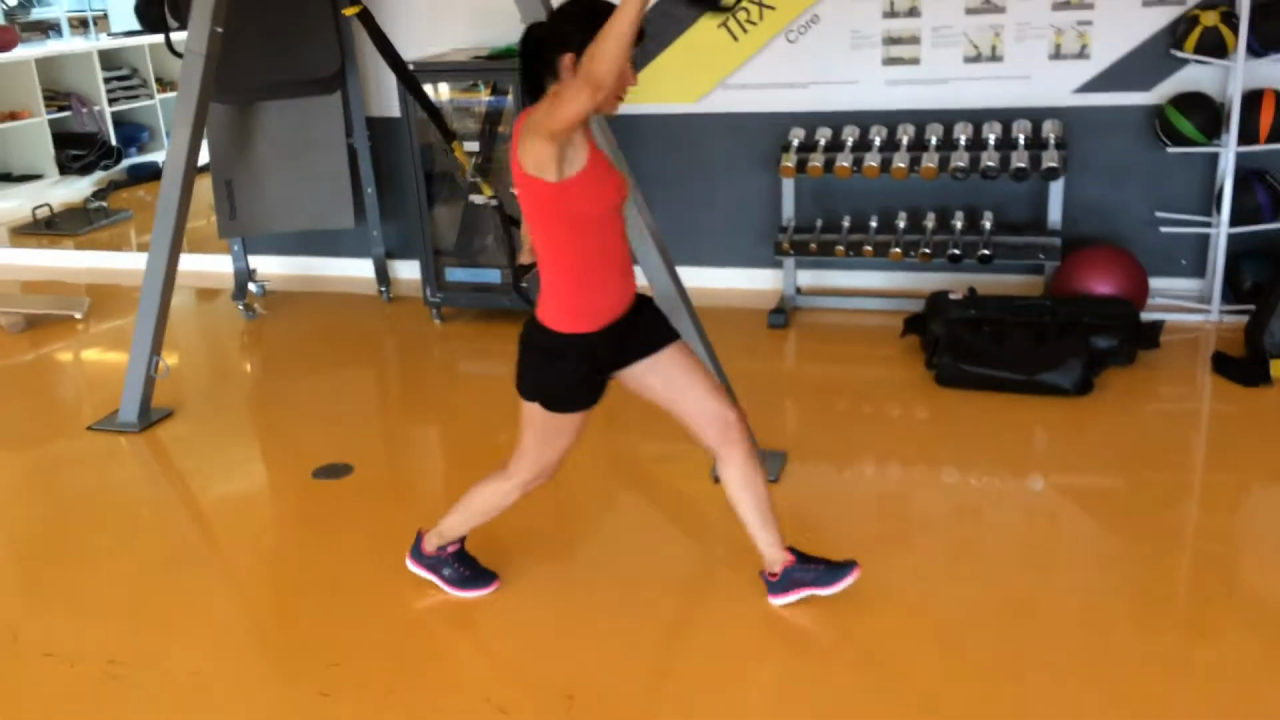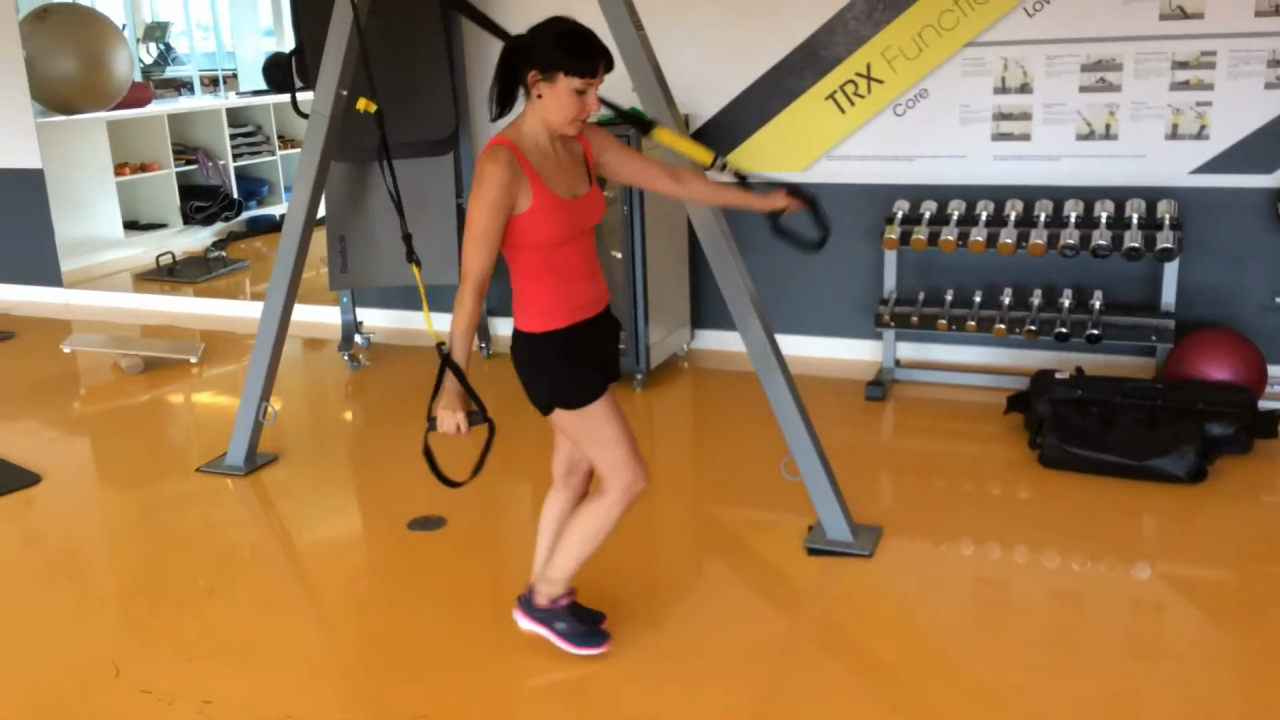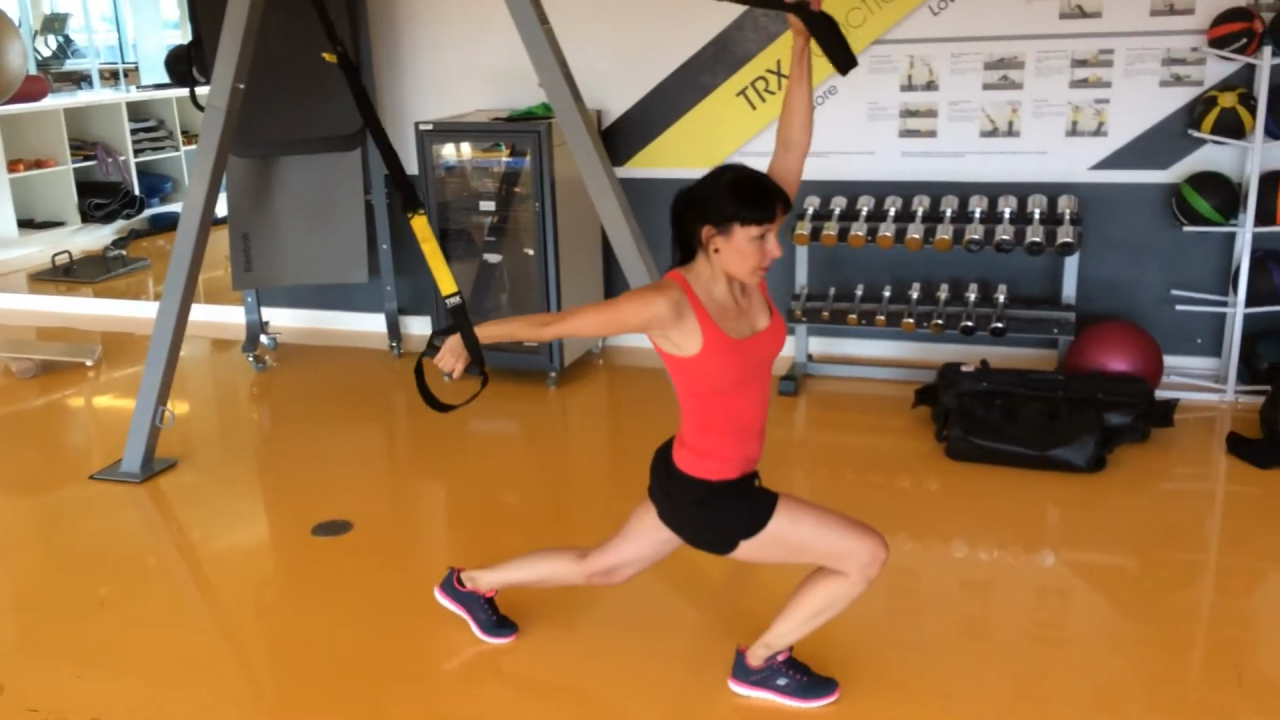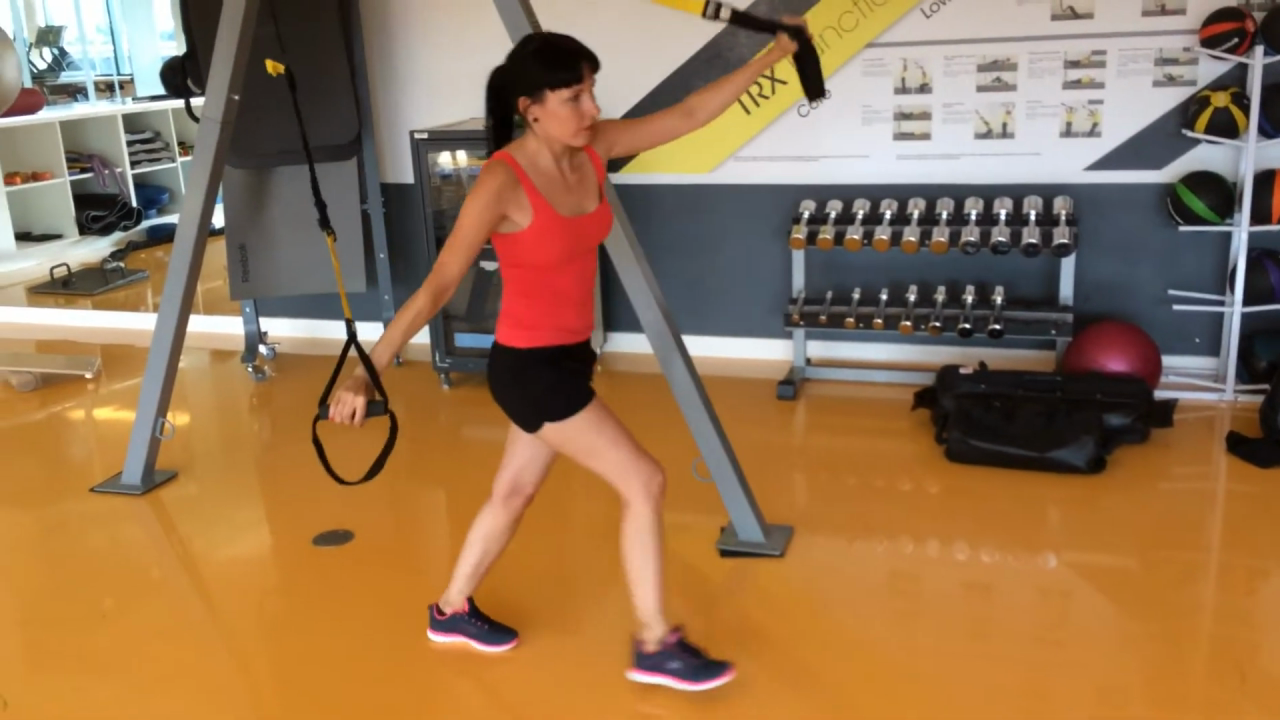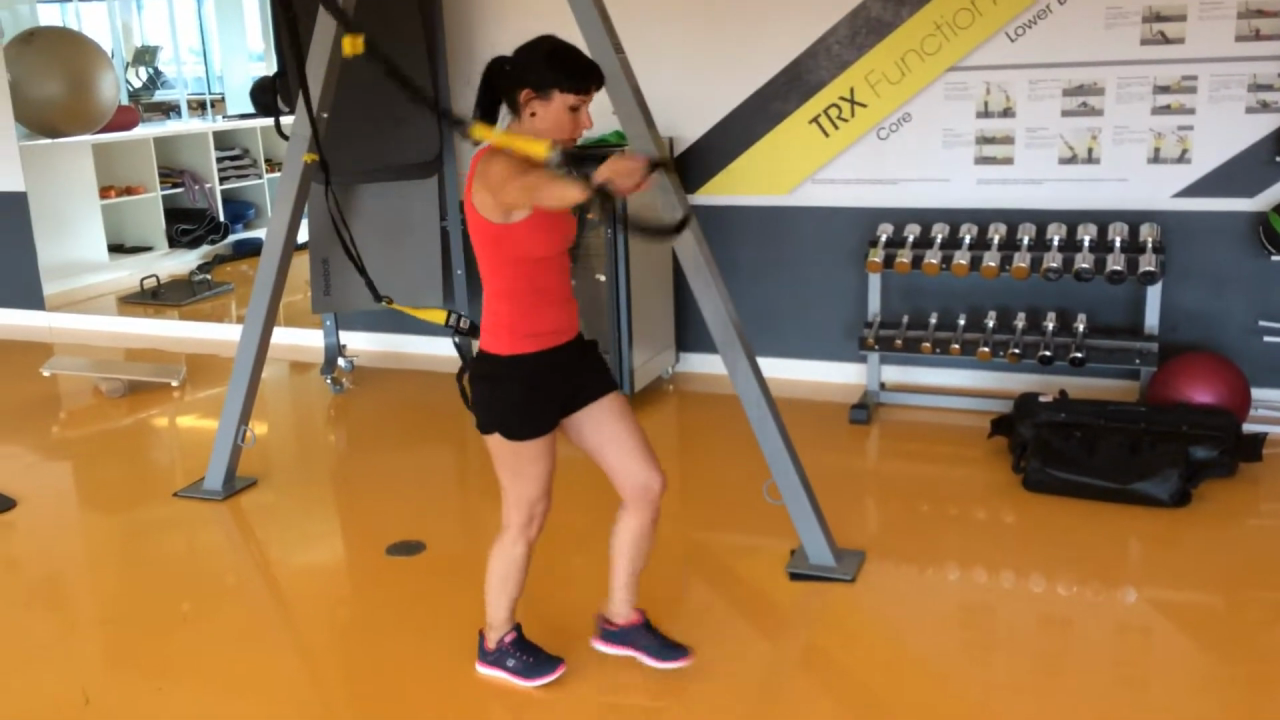
dt=1s
person 1, frame 1
left shoulder: (562, 129)
right shoulder: (542, 126)
right elbow: (597, 78)
left wrist: (534, 249)
left hip: (623, 317)
right hip: (566, 339)
left knee: (725, 425)
right knee: (530, 471)
left ankle: (779, 565)
right ankle: (434, 548)
person 1, frame 2
left shoulder: (582, 141)
right shoulder: (502, 166)
left elbow: (666, 178)
right elbow: (472, 282)
left wrist: (753, 199)
right wrist: (454, 384)
left hip: (595, 331)
right hip: (551, 348)
left knee: (575, 474)
right knee: (628, 481)
left ankle: (539, 593)
right ankle: (546, 598)
person 1, frame 3
left shoulder: (744, 270)
right shoulder: (669, 306)
left elbow: (792, 155)
right elbow: (554, 321)
right wrist: (469, 337)
left hip: (714, 480)
right hip: (704, 494)
left knee: (603, 567)
right knee: (866, 555)
left ankle: (468, 585)
right ankle: (760, 662)
person 1, frame 4
left shoulder: (590, 149)
right shoulder: (499, 184)
left elbow: (684, 114)
right elbow: (437, 286)
left wrist: (765, 61)
right wrist: (368, 371)
left hip: (566, 355)
right hip: (529, 367)
left knee: (513, 493)
right knee: (645, 485)
left ankle: (451, 610)
right ankle: (656, 643)
person 1, frame 5
left shoulder: (527, 165)
right shoulder: (499, 167)
right elbow: (544, 193)
right wrist: (600, 182)
left hip: (568, 356)
right hip: (514, 372)
left knee: (646, 485)
right knee: (527, 519)
left ankle: (621, 619)
right ankle: (499, 641)
